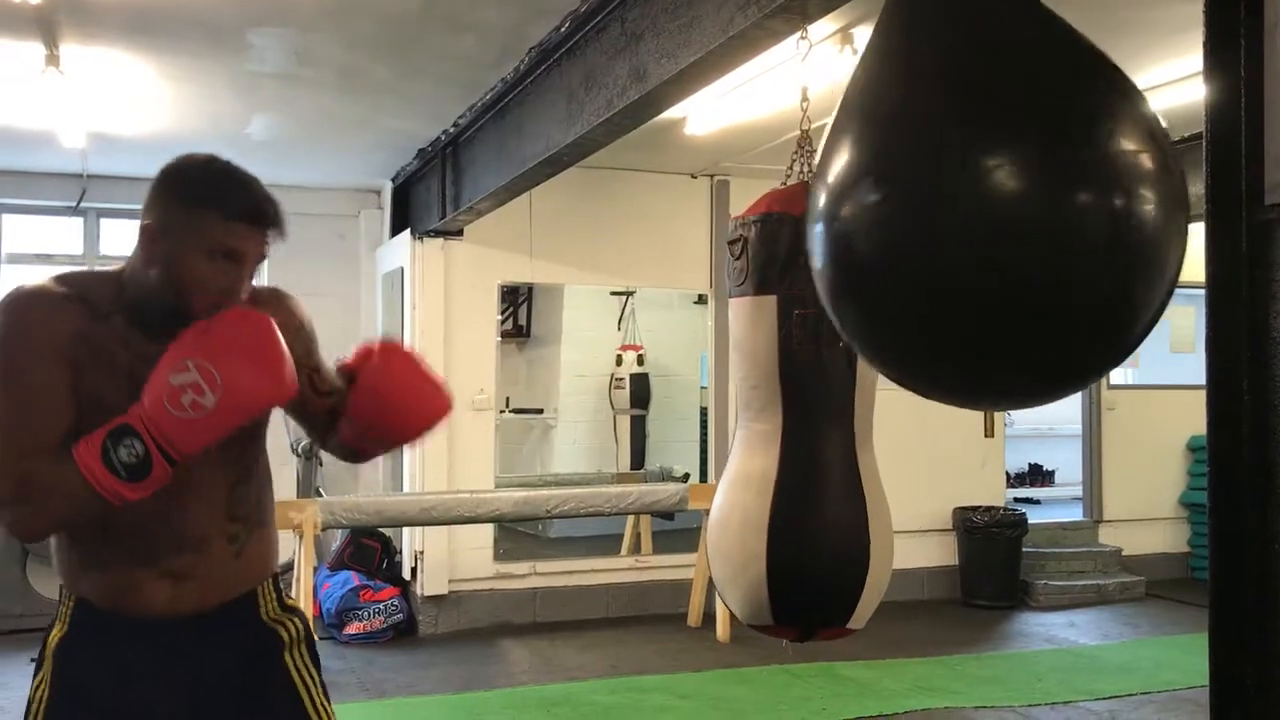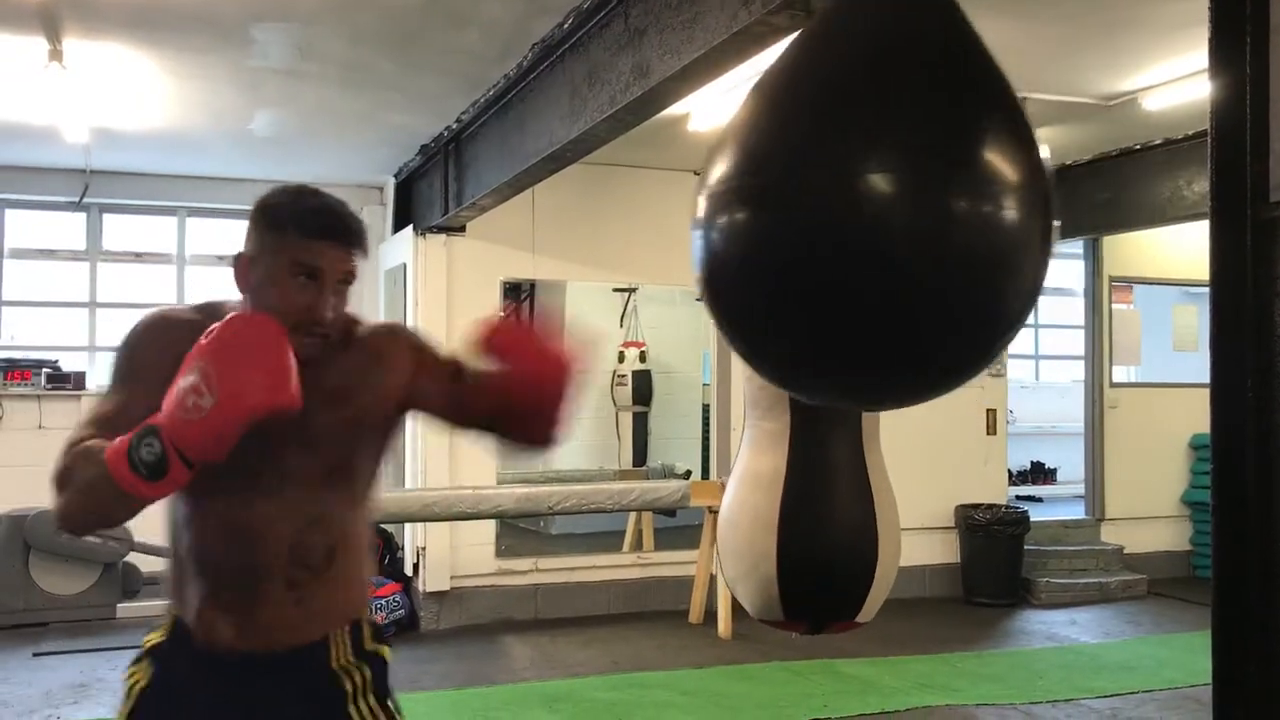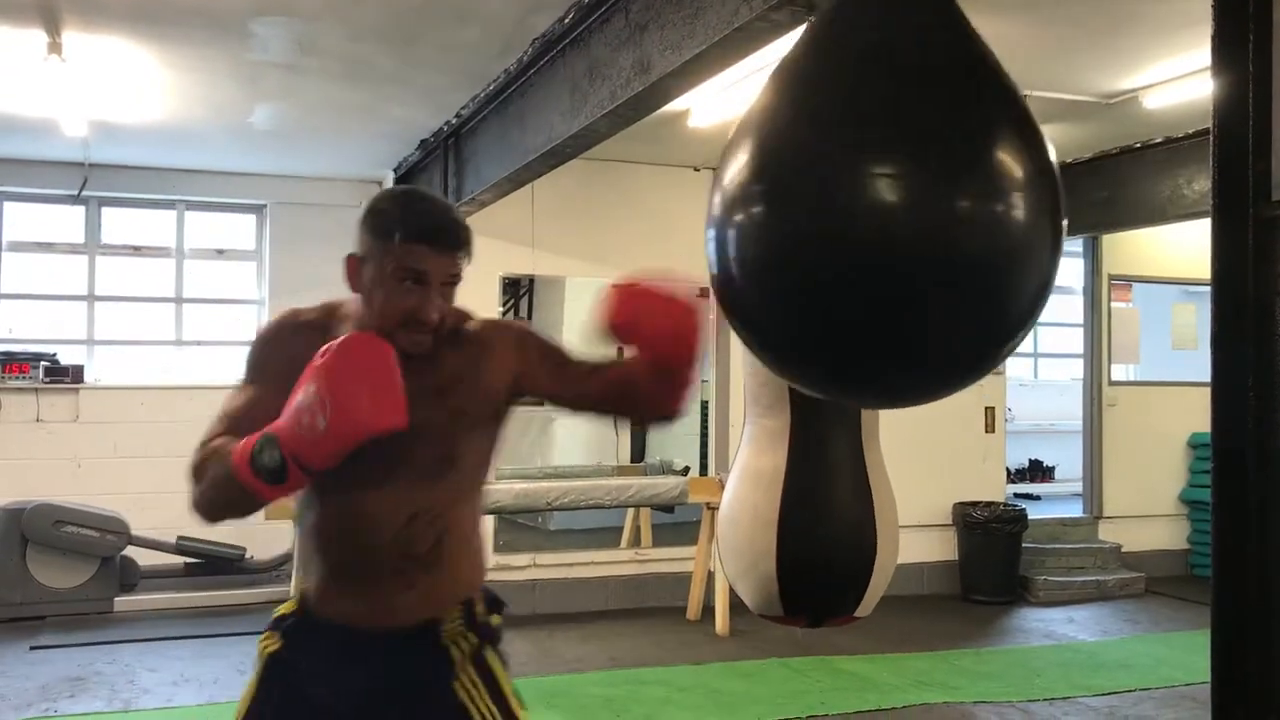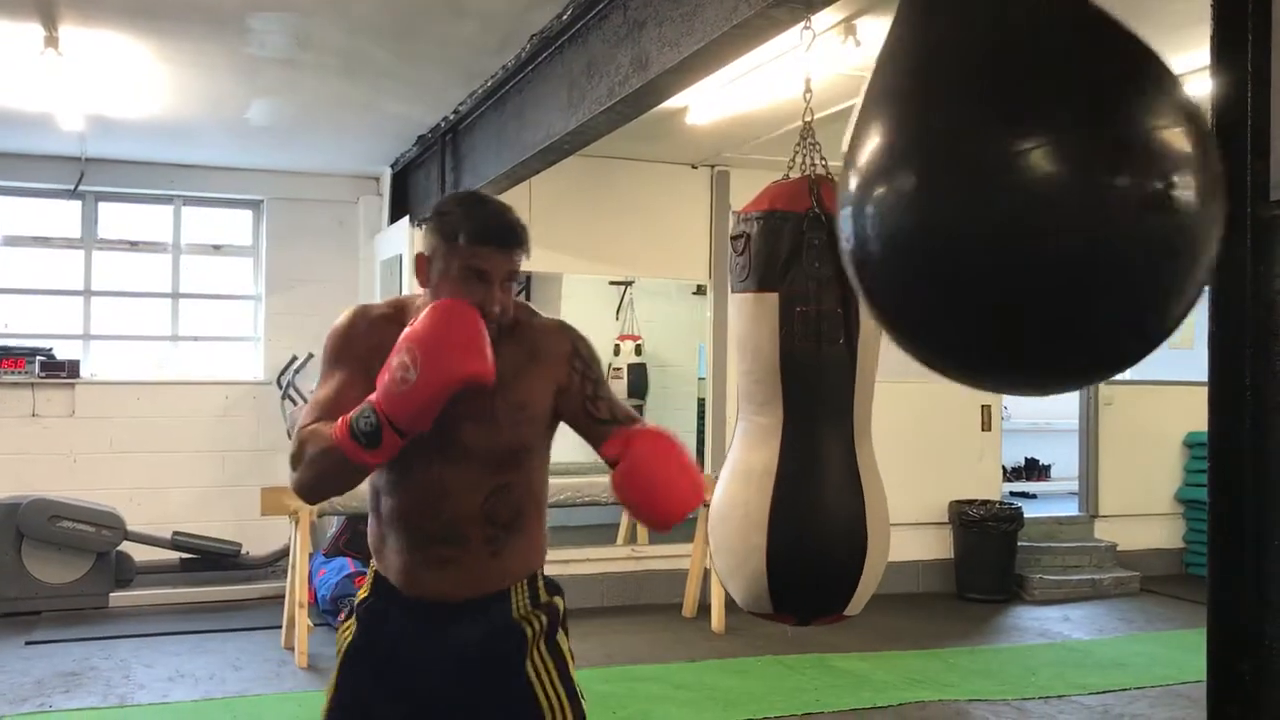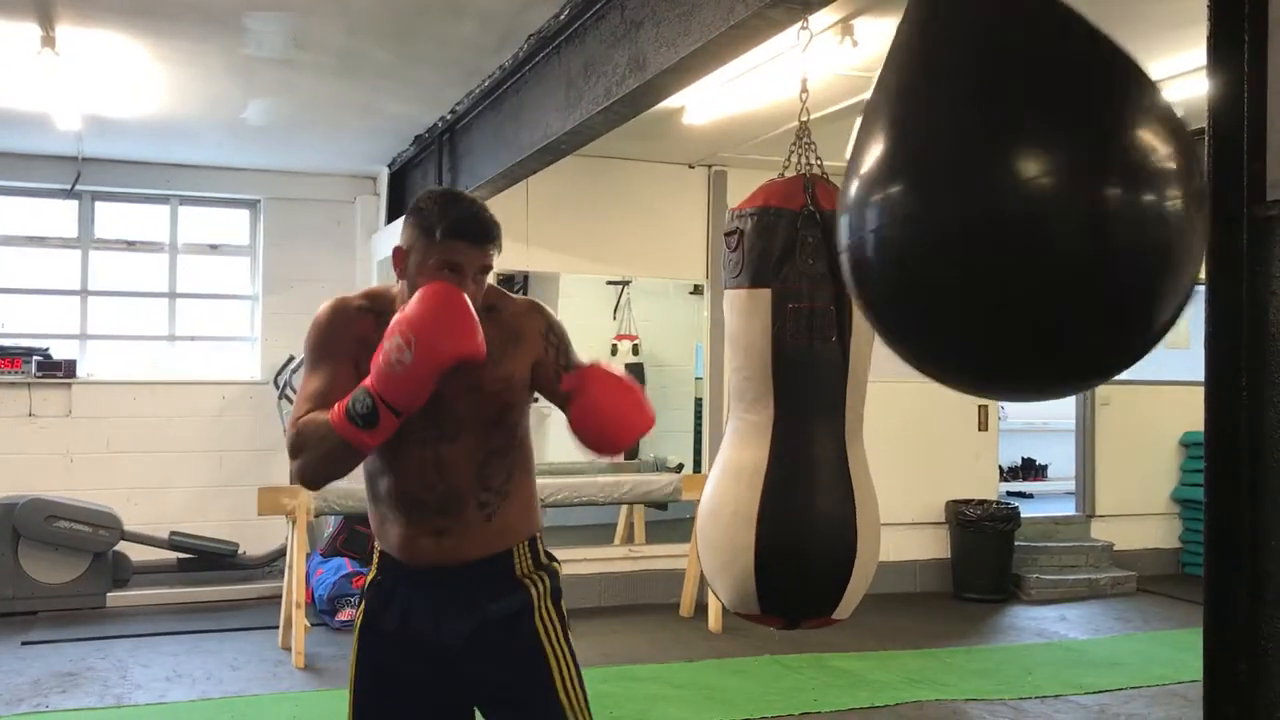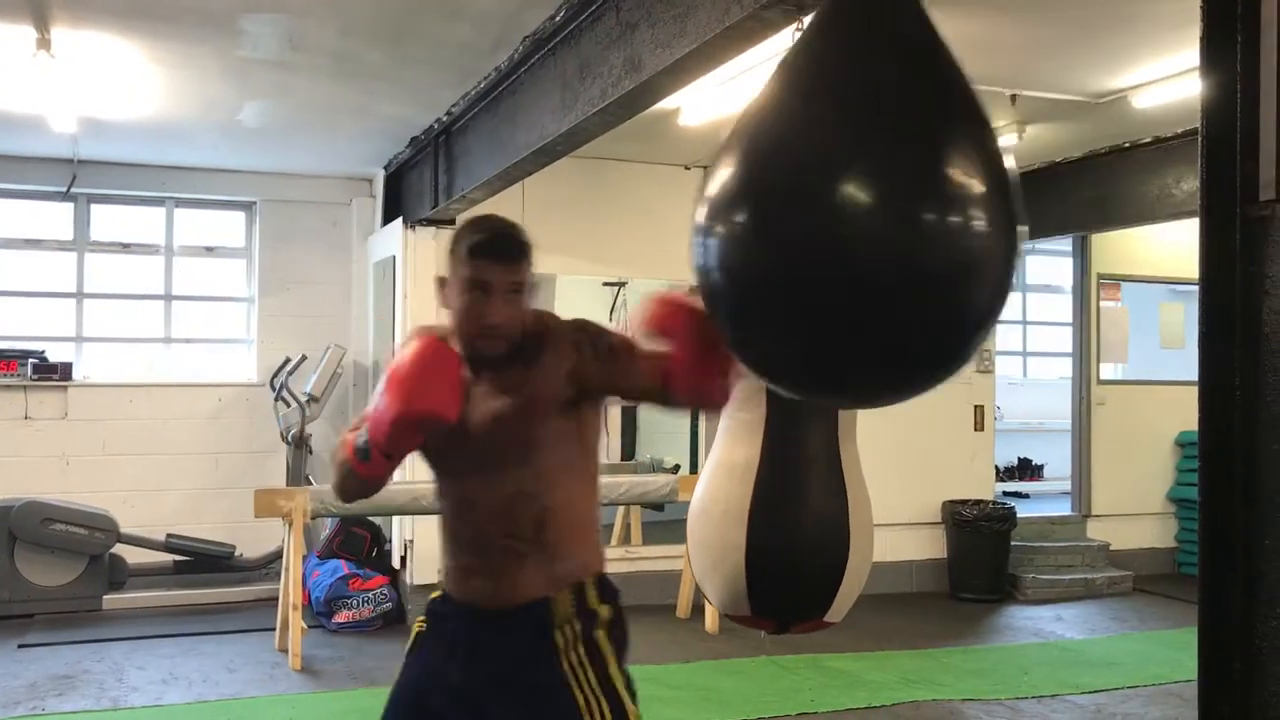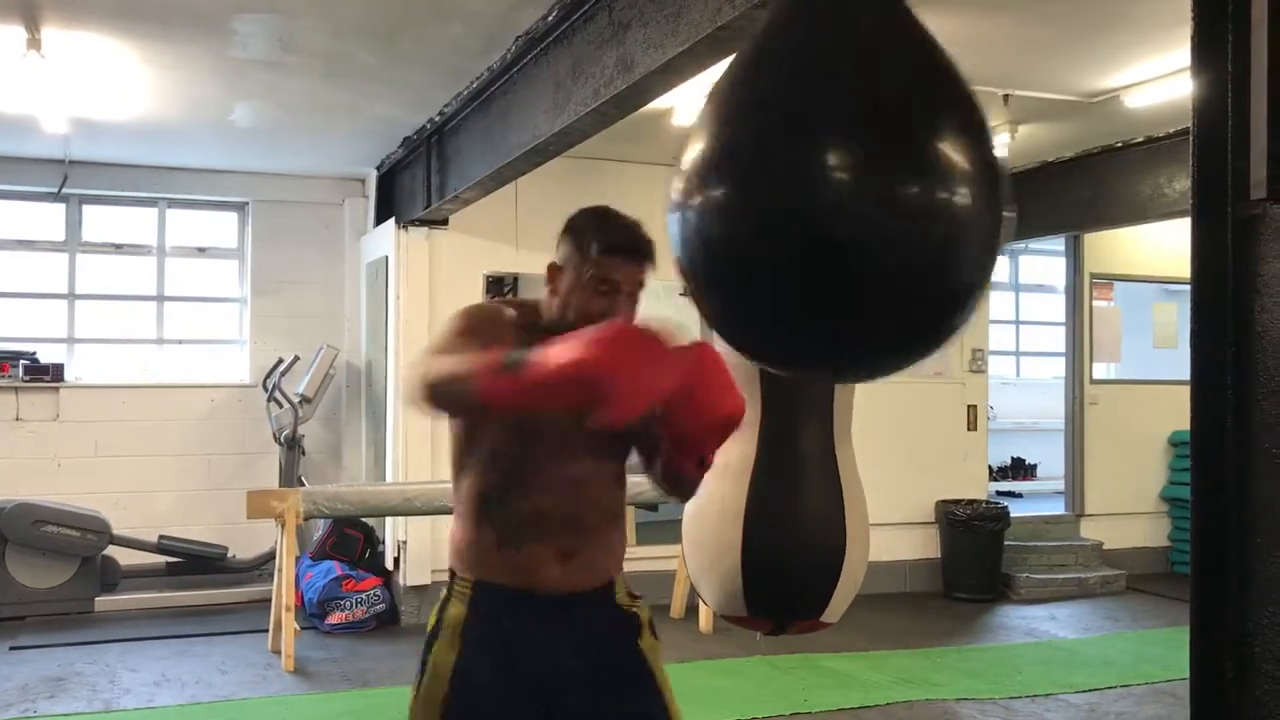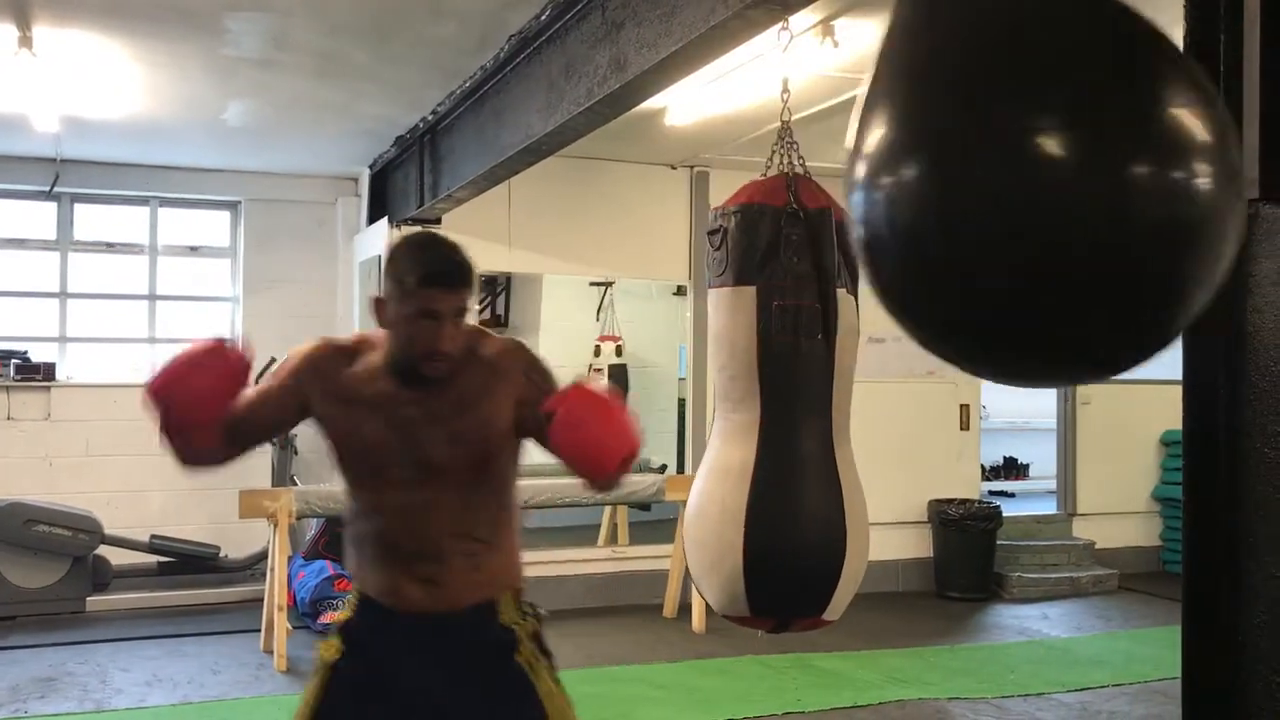
dt=0.3s
person 1, frame 1
left shoulder: (267, 322)
left elbow: (342, 428)
left wrist: (382, 404)
right wrist: (153, 432)
left hip: (246, 634)
right hip: (100, 646)
person 1, frame 2
left shoulder: (383, 359)
right shoulder: (169, 342)
left elbow: (529, 423)
right elbow: (75, 503)
left wrist: (534, 385)
right wrist: (176, 436)
left hip: (324, 672)
right hip: (189, 665)
person 1, frame 3
left shoulder: (494, 353)
right shoulder: (294, 342)
left elbow: (636, 396)
right elbow: (208, 495)
left wrist: (662, 355)
right wrist: (291, 442)
left hip: (435, 647)
right hip: (313, 639)
person 1, frame 4
left shoulder: (551, 350)
right shoulder: (367, 334)
left elbow: (626, 437)
right elbow: (309, 476)
left wrist: (655, 468)
right wrist: (392, 408)
left hip: (503, 623)
right hip: (389, 616)
person 1, frame 5
left shoulder: (523, 325)
right shoulder: (347, 325)
left elbow: (595, 403)
right elbow: (307, 464)
left wrist: (607, 402)
right wrist: (388, 387)
left hip: (505, 588)
right hip: (399, 589)
person 1, frame 6
left shoulder: (571, 350)
right shoulder: (428, 358)
left elbow: (701, 386)
right elbow: (348, 481)
left wrist: (703, 347)
right wrist: (385, 428)
left hip: (561, 625)
right hip: (459, 619)
person 1, frame 7
left shoulder: (638, 353)
right shoulder: (497, 328)
left elbow: (677, 483)
right elbow: (442, 384)
left wrist: (701, 432)
right wrist: (564, 371)
left hip: (601, 616)
right hip: (491, 616)
person 1, frame 8
left shoulder: (506, 369)
right shoulder: (329, 374)
left elbow: (603, 463)
right elbow: (205, 448)
left wrist: (604, 444)
right wrist: (183, 410)
left hip: (486, 634)
right hip: (376, 631)
